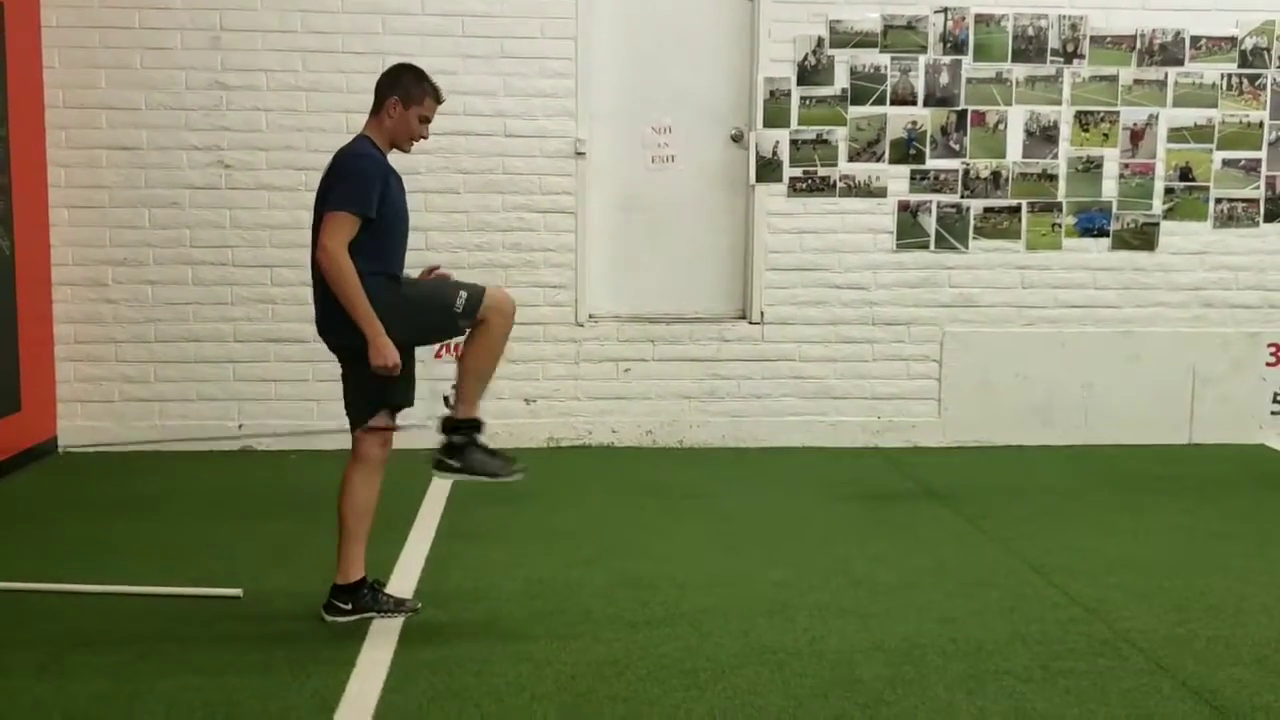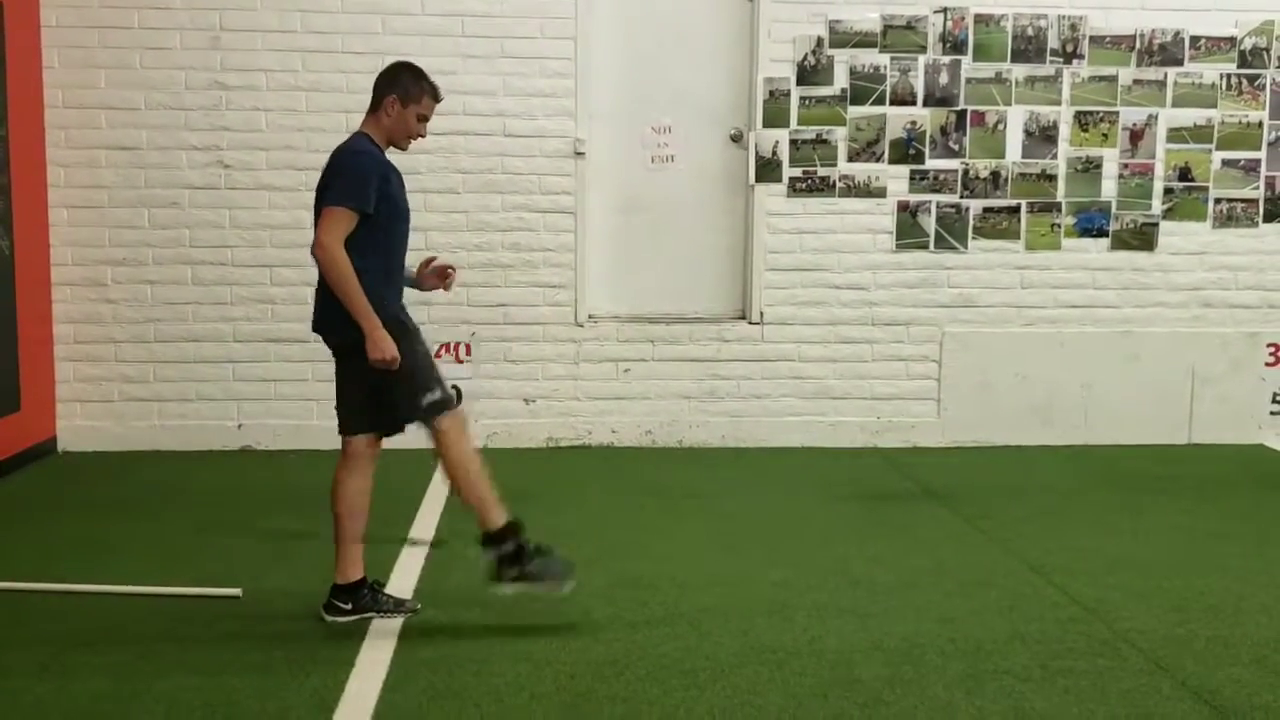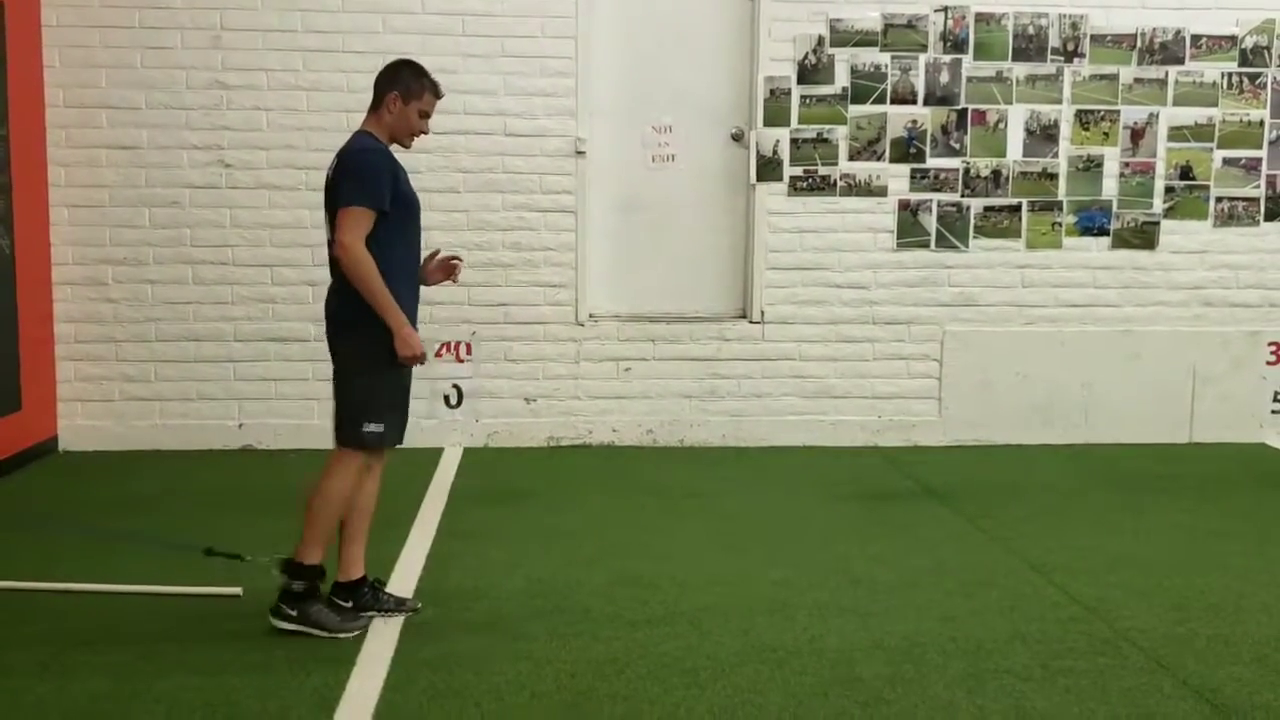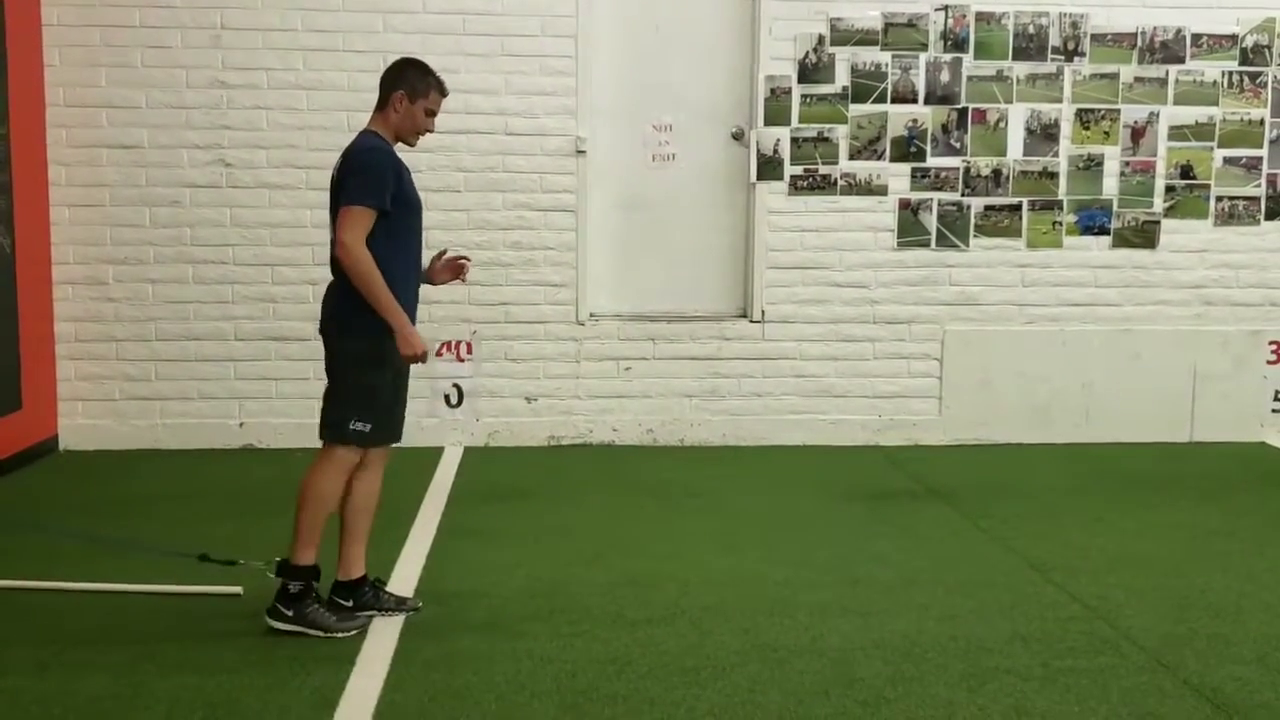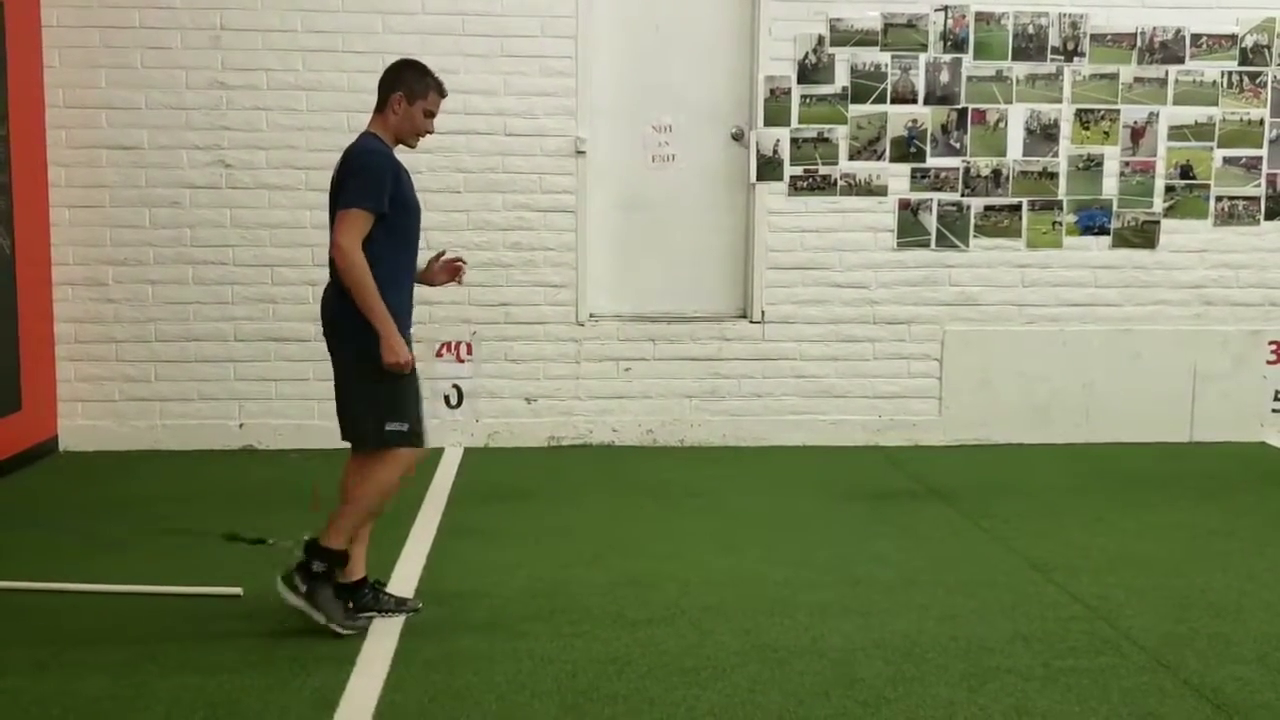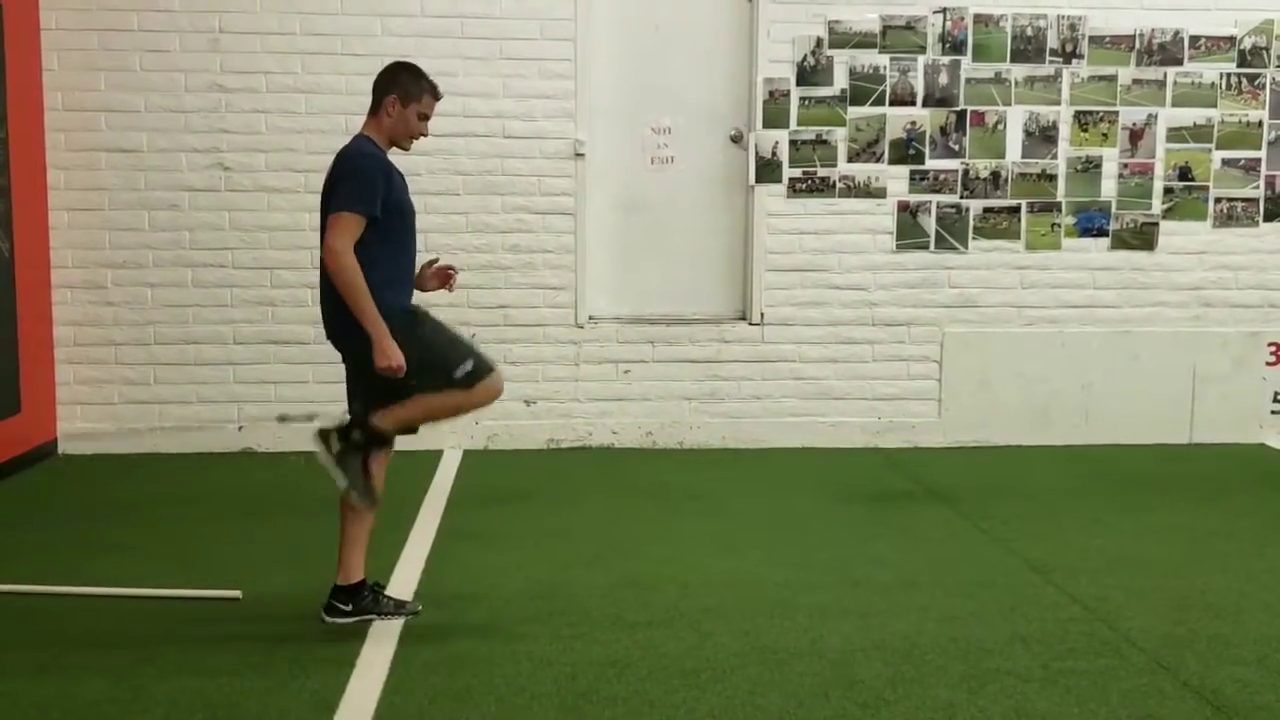
dt=0.2s
person 1, frame 1
left shoulder: (371, 165)
right shoulder: (360, 163)
right elbow: (331, 251)
left wrist: (413, 286)
right wrist: (377, 335)
left hip: (363, 317)
right hip: (364, 317)
left knee: (372, 446)
right knee: (497, 308)
left ankle: (350, 588)
right ankle: (460, 437)
person 1, frame 2
left shoulder: (372, 162)
right shoulder: (358, 160)
right elbow: (327, 245)
left wrist: (413, 277)
right wrist: (375, 330)
left hip: (362, 322)
right hip: (366, 322)
left knee: (360, 448)
right knee: (448, 424)
left ankle: (349, 588)
right ankle: (509, 549)
person 1, frame 3
left shoulder: (370, 159)
right shoulder: (369, 159)
right elbow: (348, 247)
left wrist: (417, 274)
right wrist: (400, 325)
left hip: (368, 330)
right hip: (373, 335)
left knee: (359, 453)
right knee: (362, 455)
left ankle: (350, 586)
right ankle: (299, 591)
person 1, frame 4
left shoulder: (375, 158)
right shoulder: (371, 158)
right elbow: (349, 246)
left wrist: (425, 274)
right wrist: (403, 324)
left hip: (375, 330)
right hip: (365, 331)
left knee: (372, 453)
right knee: (343, 452)
left ankle: (352, 586)
right ankle: (293, 591)
person 1, frame 5
left shoulder: (377, 160)
right shoulder: (370, 160)
right elbow: (346, 249)
left wrist: (422, 275)
right wrist: (389, 332)
left hip: (371, 330)
right hip: (368, 333)
left knee: (375, 453)
right knee: (398, 452)
left ankle: (352, 585)
right ankle: (314, 569)
person 1, frame 6
left shoulder: (372, 164)
right shoulder: (362, 163)
right elbow: (337, 251)
left wrist: (415, 280)
right wrist: (380, 336)
left hip: (374, 320)
right hip: (373, 323)
left knee: (380, 450)
right knee: (484, 383)
left ankle: (350, 590)
right ankle: (357, 435)
